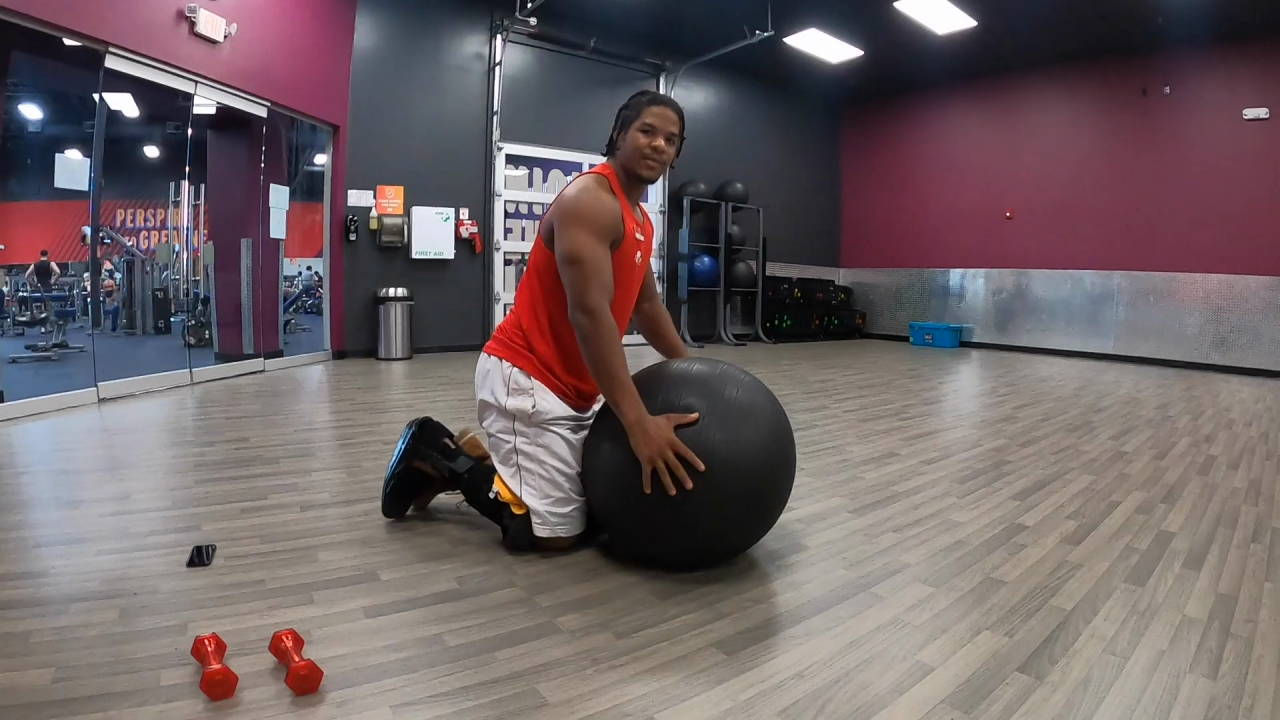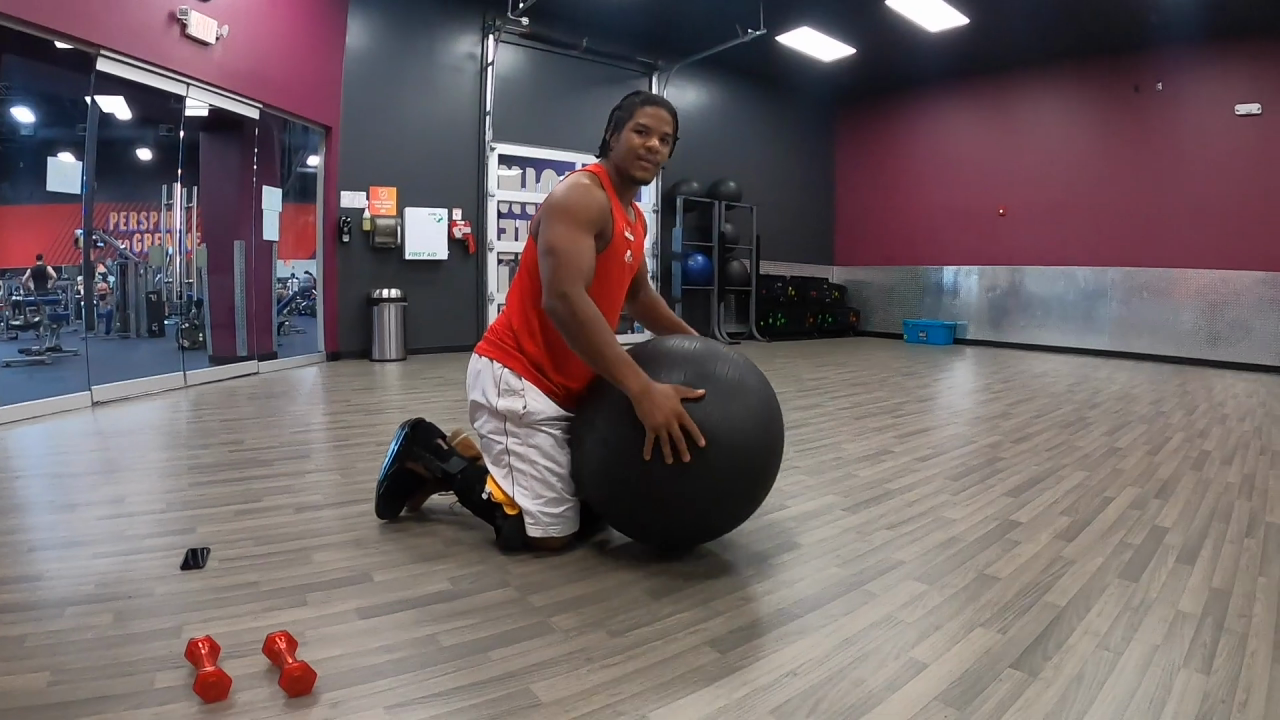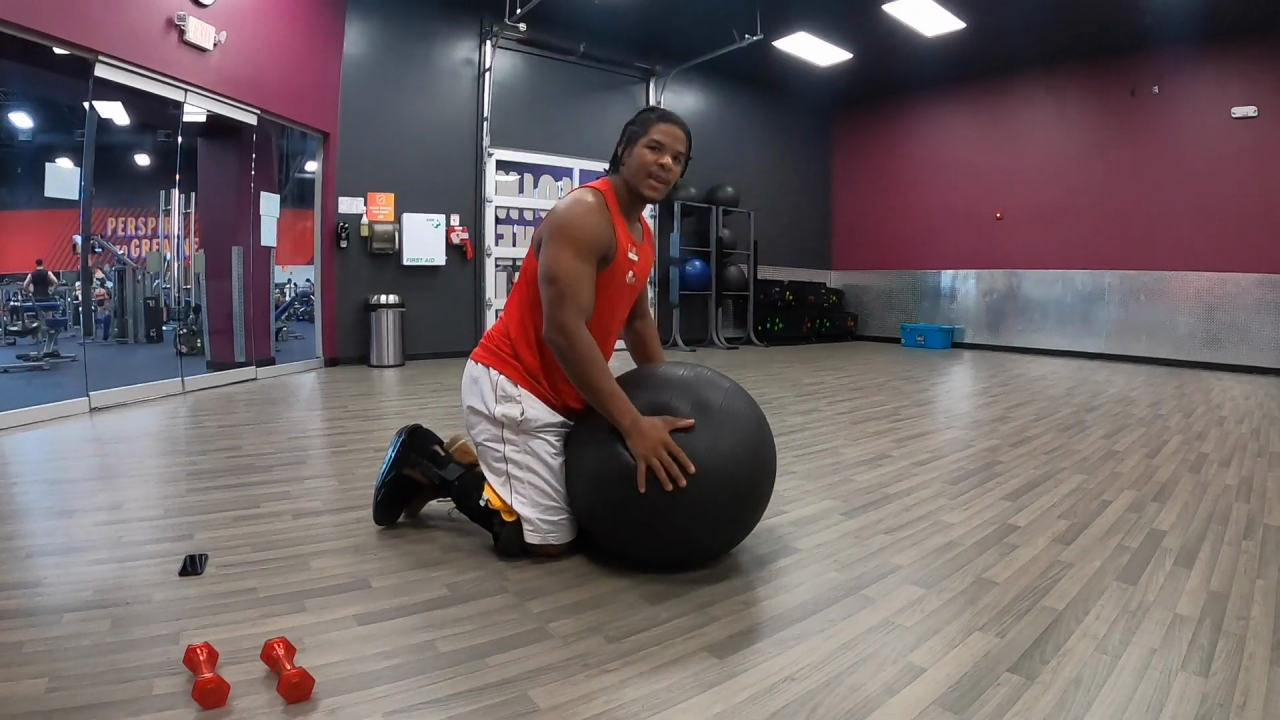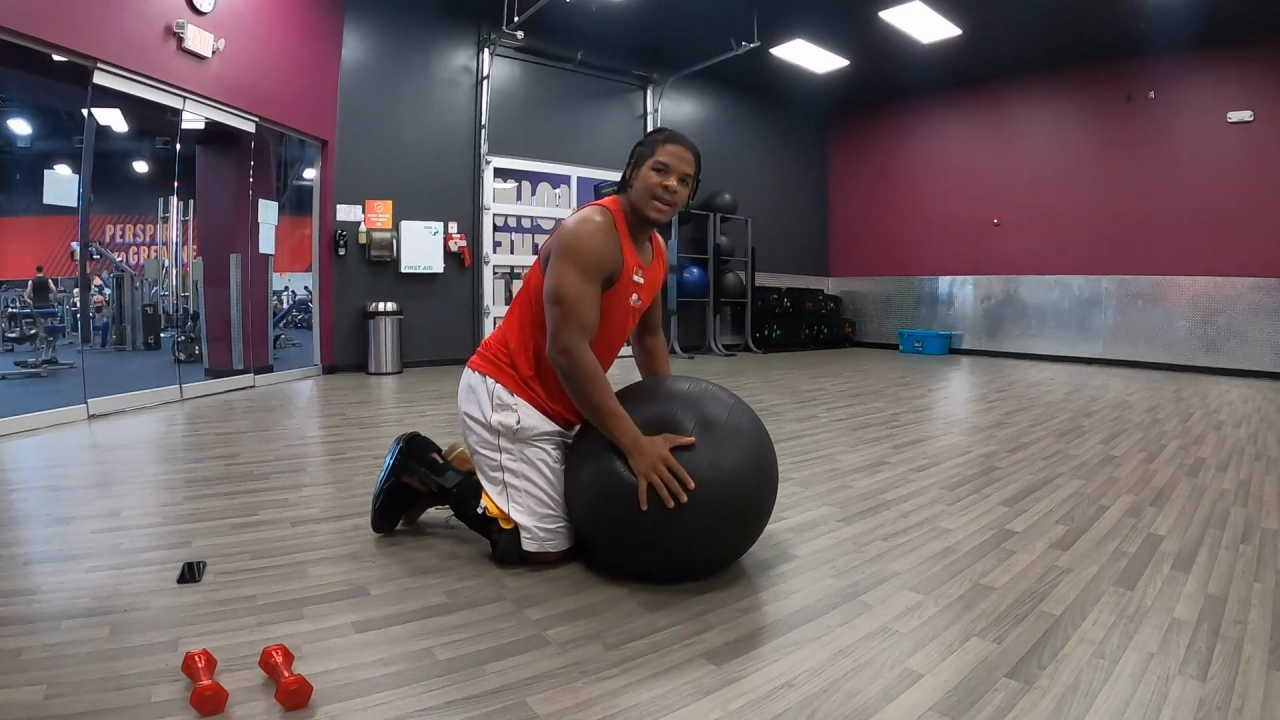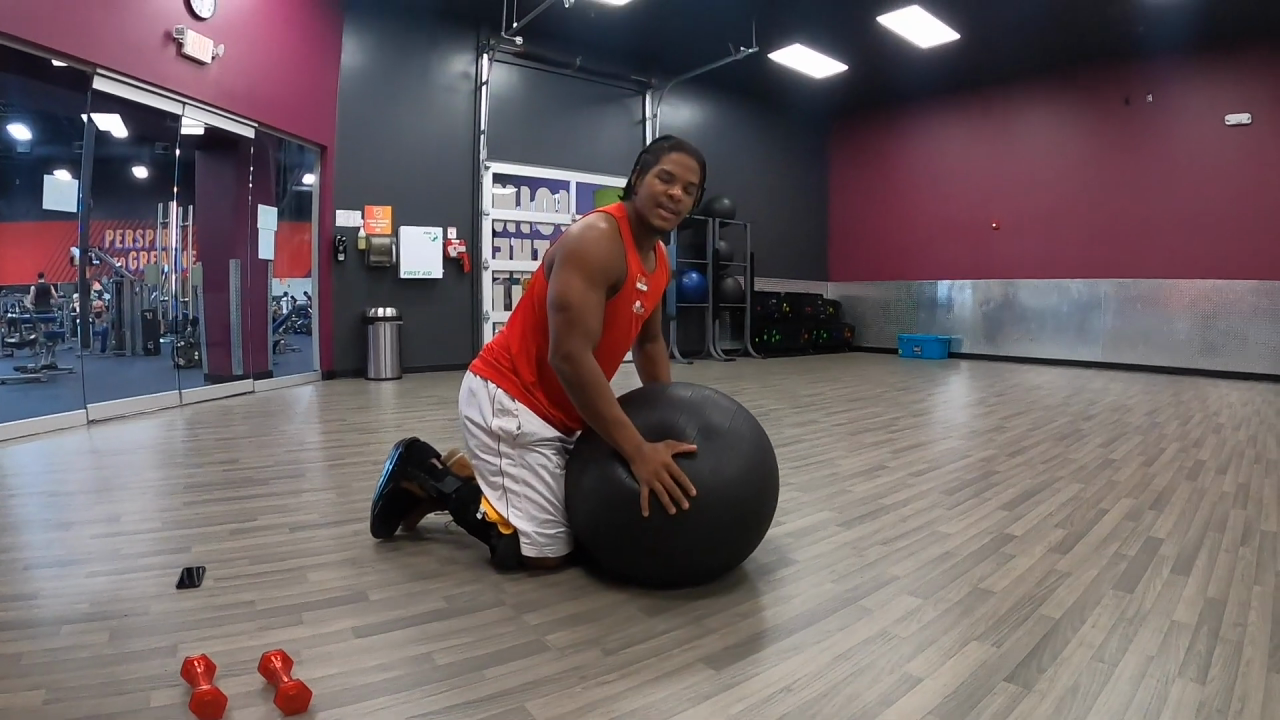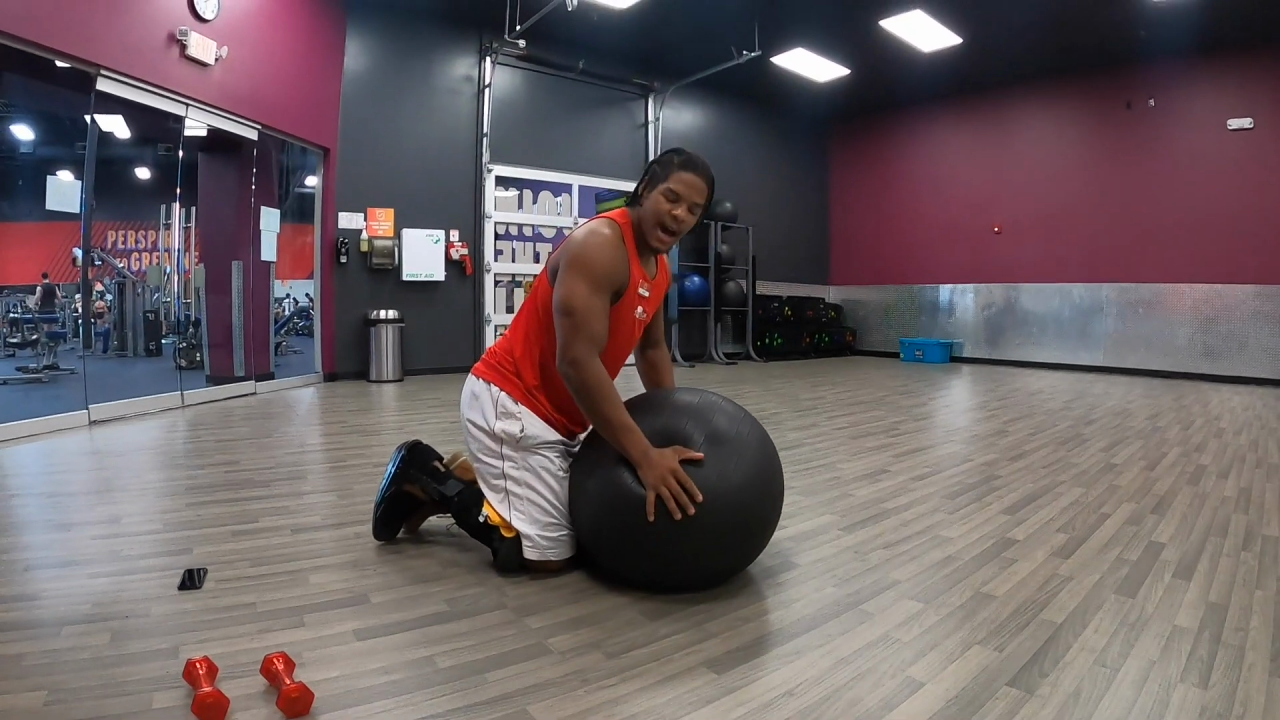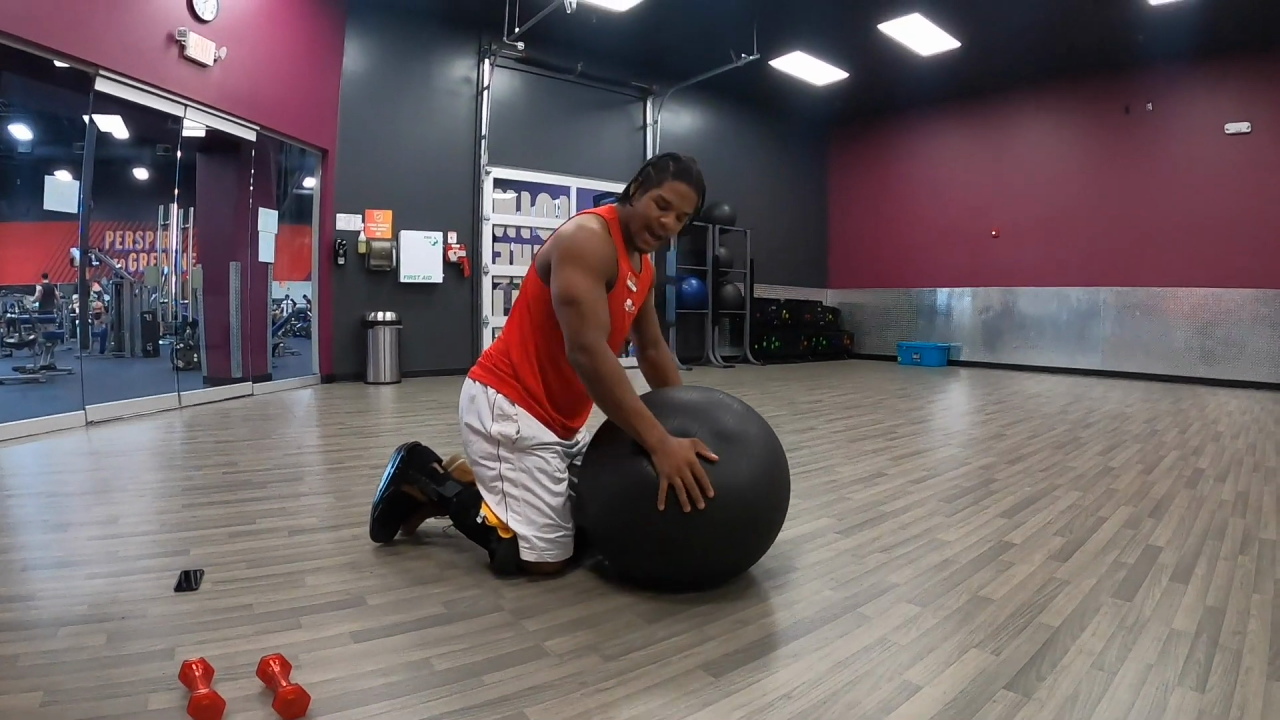
dt=0.2s
person 1, frame 1
left shoulder: (640, 218)
right shoulder: (590, 200)
left elbow: (646, 303)
right elbow: (588, 313)
right wrist: (638, 424)
left hip: (569, 386)
right hip: (527, 377)
right knee: (556, 532)
left ankle: (474, 456)
right ankle: (440, 458)
person 1, frame 2
left shoulder: (633, 217)
right shoulder: (580, 196)
left elbow: (638, 295)
right elbow: (564, 300)
left wrist: (691, 340)
right wrist: (643, 392)
left hip: (564, 385)
right hip: (517, 377)
left knee: (594, 510)
right knee: (551, 531)
left ankle: (464, 457)
right ankle: (434, 458)
person 1, frame 3
left shoulder: (643, 234)
right shoulder: (583, 213)
left elbow: (636, 320)
right elbow: (563, 329)
right wrist: (633, 424)
left hip: (561, 393)
right hip: (513, 384)
right knee: (548, 537)
left ankle: (464, 462)
right ankle: (430, 463)
person 1, frame 4
left shoulder: (656, 254)
right shoulder: (591, 232)
left elbow: (648, 336)
right elbow: (566, 349)
right wrist: (634, 443)
left hip: (556, 402)
right hip: (509, 392)
right knee: (545, 546)
left ankle: (461, 467)
right ankle: (428, 471)
person 1, frame 5
left shoulder: (659, 261)
right shoulder: (595, 239)
left elbow: (649, 342)
right elbow: (569, 356)
right wrist: (637, 451)
left hip: (556, 407)
right hip: (509, 397)
right knee: (546, 551)
left ankle: (462, 473)
right ankle: (428, 477)
person 1, frame 6
left shoulder: (659, 267)
right shoulder: (599, 244)
left elbow: (652, 348)
right elbow: (576, 361)
right wrist: (645, 456)
left hip: (558, 411)
right hip: (511, 401)
right knee: (547, 554)
left ankle: (466, 477)
right ankle: (431, 479)
person 1, frame 7
left shoulder: (643, 265)
right shoulder: (587, 238)
left elbow: (652, 348)
right elbow: (587, 352)
right wrist: (659, 444)
left hip: (556, 413)
right hip: (509, 403)
right knee: (544, 556)
left ankle: (462, 478)
right ankle: (428, 481)
